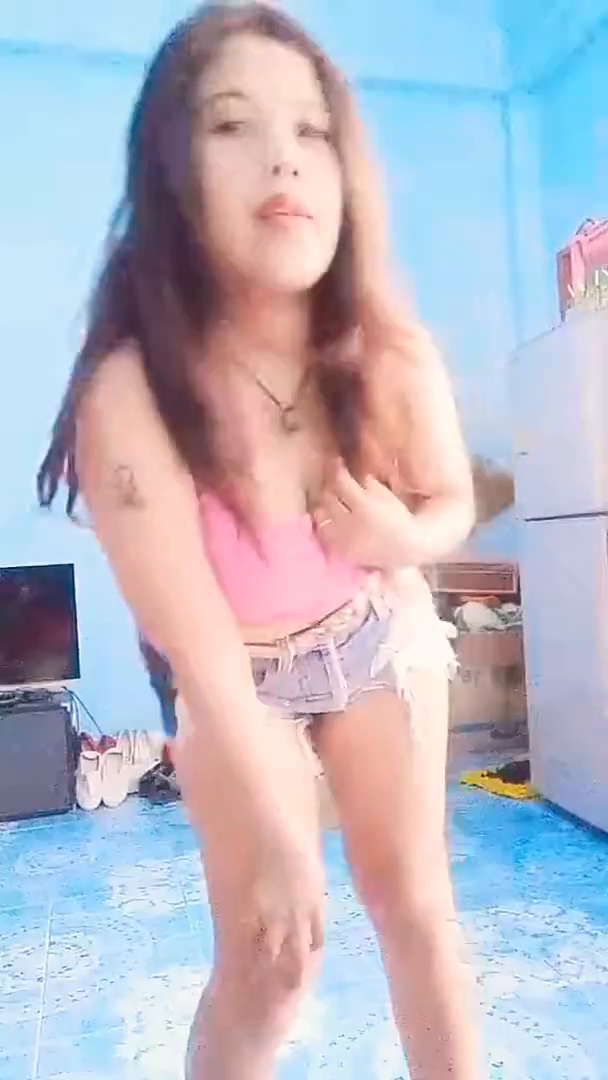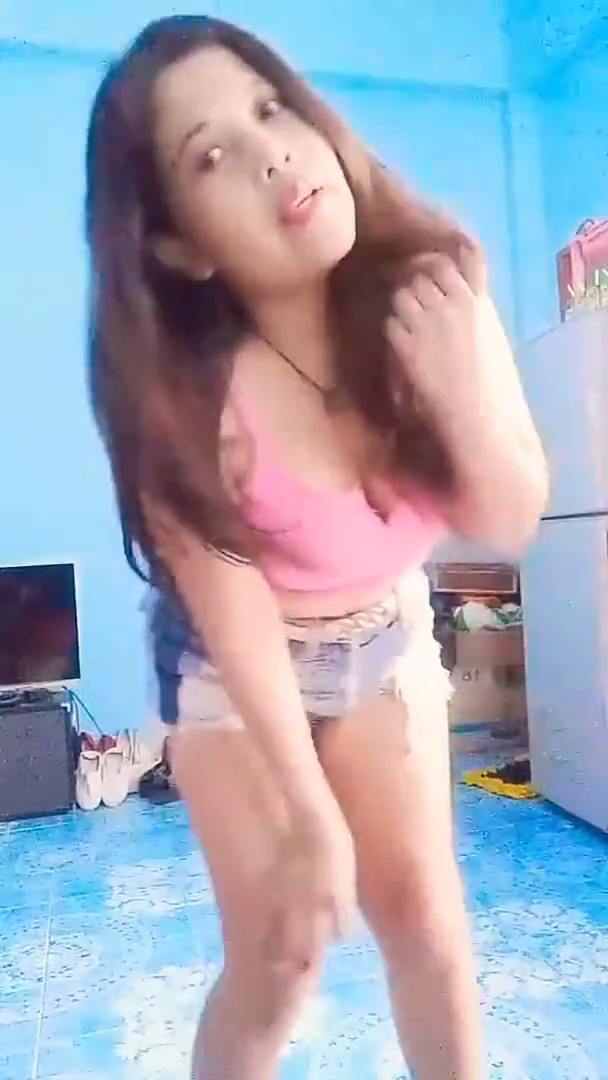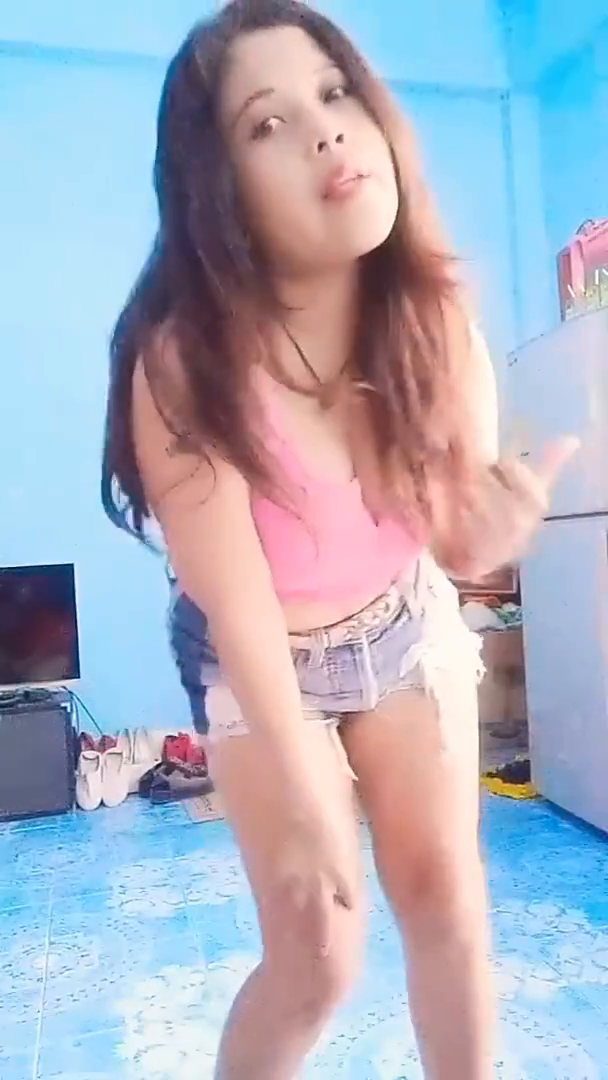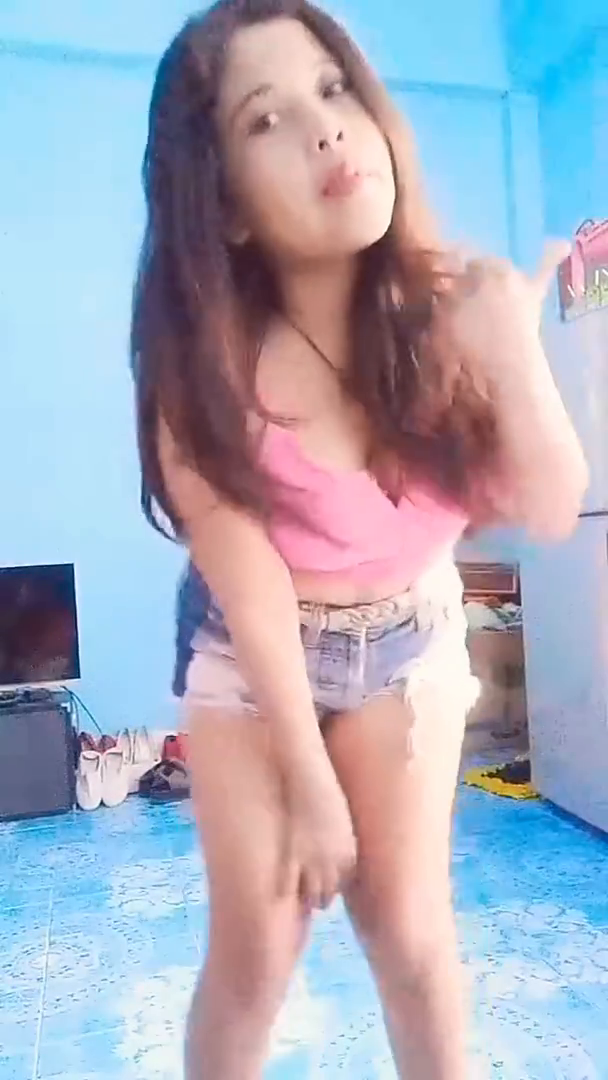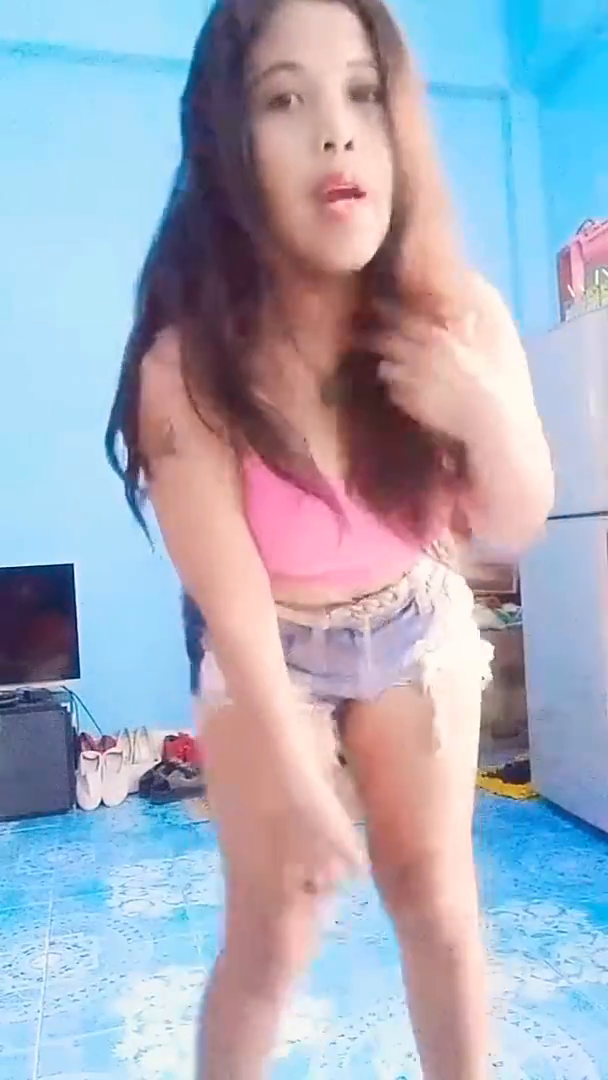
dt=0.5s
person 1, frame 1
left shoulder: (388, 353)
right shoulder: (131, 400)
left elbow: (453, 500)
right elbow: (202, 654)
left wrist: (404, 537)
right wrist: (277, 843)
left hip: (382, 634)
right hip: (243, 677)
left knee: (413, 897)
right knee: (271, 953)
person 1, frame 2
left shoulder: (439, 301)
right shoulder: (181, 396)
left elbow: (511, 521)
right elbow: (239, 626)
left wrist: (472, 412)
right wrist: (311, 821)
left hip: (386, 643)
right hip: (231, 670)
left knee: (425, 915)
right knee: (279, 954)
person 1, frame 3
left shoulder: (436, 322)
right shoulder: (187, 363)
left elbow: (457, 549)
right elbow: (238, 607)
left wrist: (499, 529)
right wrist: (305, 812)
left hip: (409, 633)
right hip: (266, 666)
left knee: (447, 902)
right knee: (316, 957)
person 1, frame 4
left shoulder: (457, 305)
right shoulder: (204, 371)
left elbow: (550, 515)
right elbow: (251, 599)
left wrist: (517, 374)
right wrist: (308, 786)
left hip: (409, 642)
right hip: (253, 658)
left knee: (406, 918)
right knee: (254, 941)
person 1, frame 5
left shoulder: (460, 314)
right shoulder: (188, 367)
left elbow: (513, 527)
right elbow: (232, 604)
left wrist: (493, 425)
right wrist: (296, 790)
left hip: (415, 628)
right hip: (272, 654)
left knee: (438, 903)
right knee: (272, 933)
